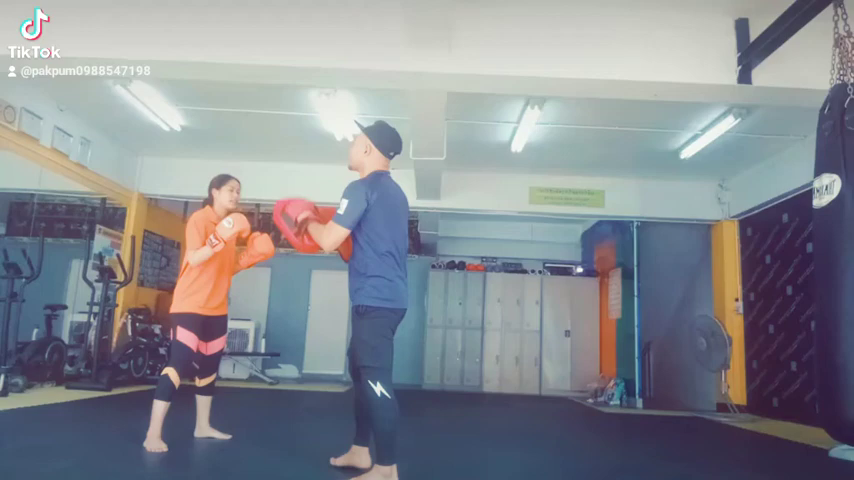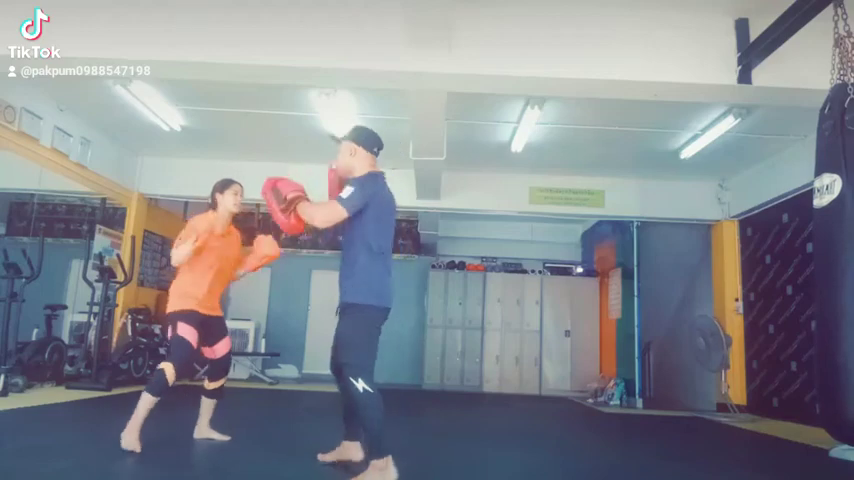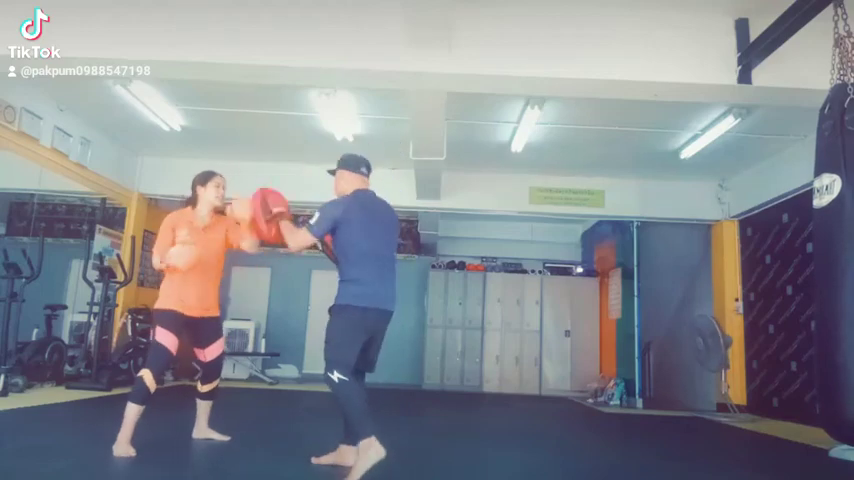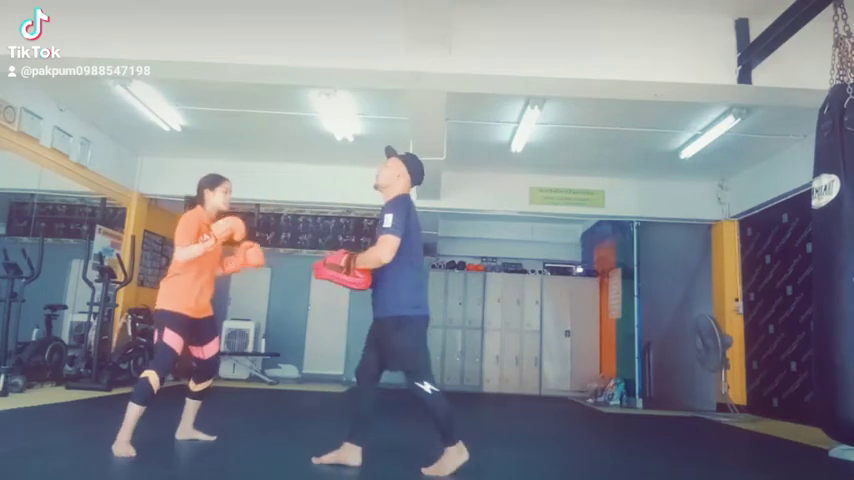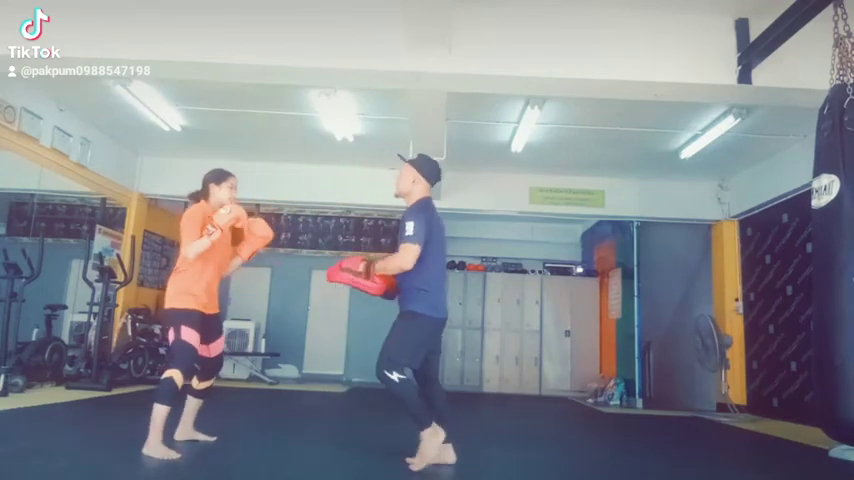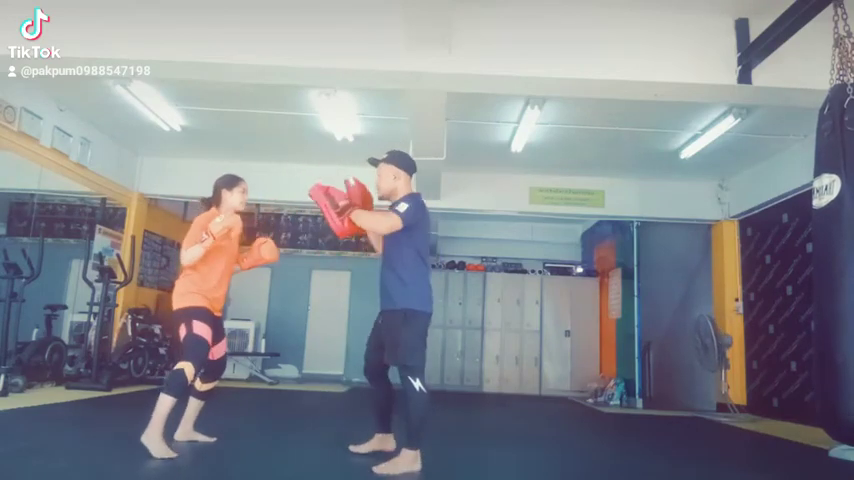
dt=0.5s
person 1, frame 1
left shoulder: (361, 189)
right shoulder: (393, 191)
left elbow: (329, 242)
left wrist: (308, 220)
right wrist: (329, 220)
left hip: (374, 300)
right hip: (389, 298)
left knee: (376, 381)
right knee: (362, 373)
right ankle: (361, 450)
person 1, frame 2
left shoulder: (364, 185)
right shoulder: (379, 190)
left elbow: (323, 217)
left wrist: (295, 200)
right wrist: (328, 201)
left hip: (364, 298)
right hip: (372, 296)
left knee: (359, 378)
right knee: (343, 369)
right ankle: (352, 443)
person 1, frame 3
left shoulder: (339, 207)
right shoulder: (388, 211)
left elbow: (299, 242)
left wrist: (281, 219)
left hip: (355, 302)
right hip: (383, 305)
left knee: (337, 372)
right knee: (352, 374)
left ankle: (367, 443)
right ankle: (348, 446)
person 1, frame 4
left shoulder: (396, 207)
right shoulder: (400, 208)
left elbow: (383, 254)
left wrist: (351, 261)
right wrist: (357, 267)
left hip: (403, 312)
right hip: (391, 312)
left knee: (419, 381)
right knee: (366, 376)
left ankle: (453, 447)
right ankle: (352, 448)
person 1, frame 5
left shoulder: (417, 213)
right shoulder: (425, 213)
left elbow: (405, 261)
left wrist: (372, 268)
right wrist: (386, 273)
left hip: (420, 310)
right hip: (430, 309)
left knee: (388, 369)
right knee: (427, 377)
left ankle: (430, 430)
right ankle: (443, 447)
person 1, frame 6
left shoulder: (412, 205)
right shoulder: (400, 210)
left elbow: (383, 225)
right elbow: (382, 245)
left wrist: (350, 211)
right wrist: (362, 216)
left hip: (410, 308)
right hip: (393, 307)
left knee: (410, 376)
right knee: (374, 367)
left ankle: (411, 454)
right ankle: (383, 436)
person 2, frame 1
left shoulder: (231, 223)
right shoulder: (199, 219)
right elbow: (194, 260)
left wrist: (252, 256)
right wrist: (221, 238)
left hip: (216, 307)
right hip: (190, 304)
left knee: (209, 365)
right knee: (180, 362)
left ankle: (203, 426)
right ankle: (153, 434)
person 2, frame 2
left shoulder: (234, 235)
right shoulder: (200, 222)
left elbow: (231, 274)
right elbow: (177, 260)
left wrist: (257, 259)
right wrist: (197, 236)
left hip: (211, 309)
right hip: (185, 303)
left knee: (222, 366)
right knee: (180, 359)
left ankle: (202, 427)
right ankle: (133, 428)
person 2, frame 3
left shoulder: (225, 225)
right shoulder: (175, 220)
left elbow: (251, 246)
right elbow: (156, 261)
left wrist: (244, 223)
right wrist: (170, 259)
left hip: (207, 310)
right hip: (173, 305)
left knee: (213, 368)
right knee: (157, 365)
left ankle: (202, 427)
right ankle: (124, 438)
person 2, frame 4
left shoulder: (216, 225)
right shoulder: (192, 218)
right elbow: (181, 256)
left wrist: (239, 259)
right wrist: (214, 237)
left hip: (201, 309)
right hip: (175, 305)
left knee: (209, 366)
right knee: (162, 365)
left ankle: (186, 428)
right ankle: (123, 437)
person 2, frame 5
left shoulder: (226, 220)
right shoulder: (195, 213)
right elbow: (191, 252)
left wrist: (250, 245)
right wrist: (218, 228)
left hip: (208, 304)
right hip: (183, 300)
left knee: (211, 364)
right knee: (182, 363)
left ankle: (185, 428)
right ankle: (153, 441)
person 2, frame 6
left shoulder: (233, 226)
right shoulder: (206, 220)
right elbow: (186, 259)
left wrist: (253, 258)
right wrist: (212, 235)
left hip: (212, 305)
right hip: (191, 299)
left knee: (215, 366)
right knee: (195, 357)
left ankle: (185, 429)
right ankle: (154, 432)
